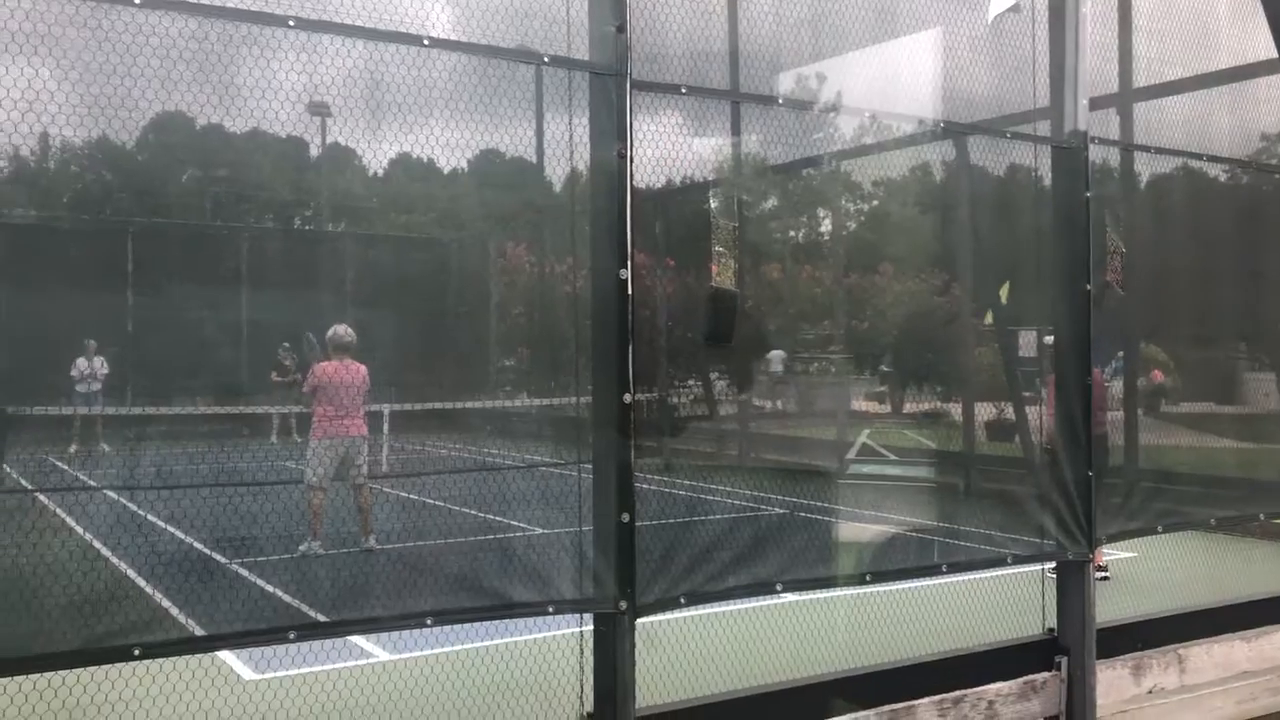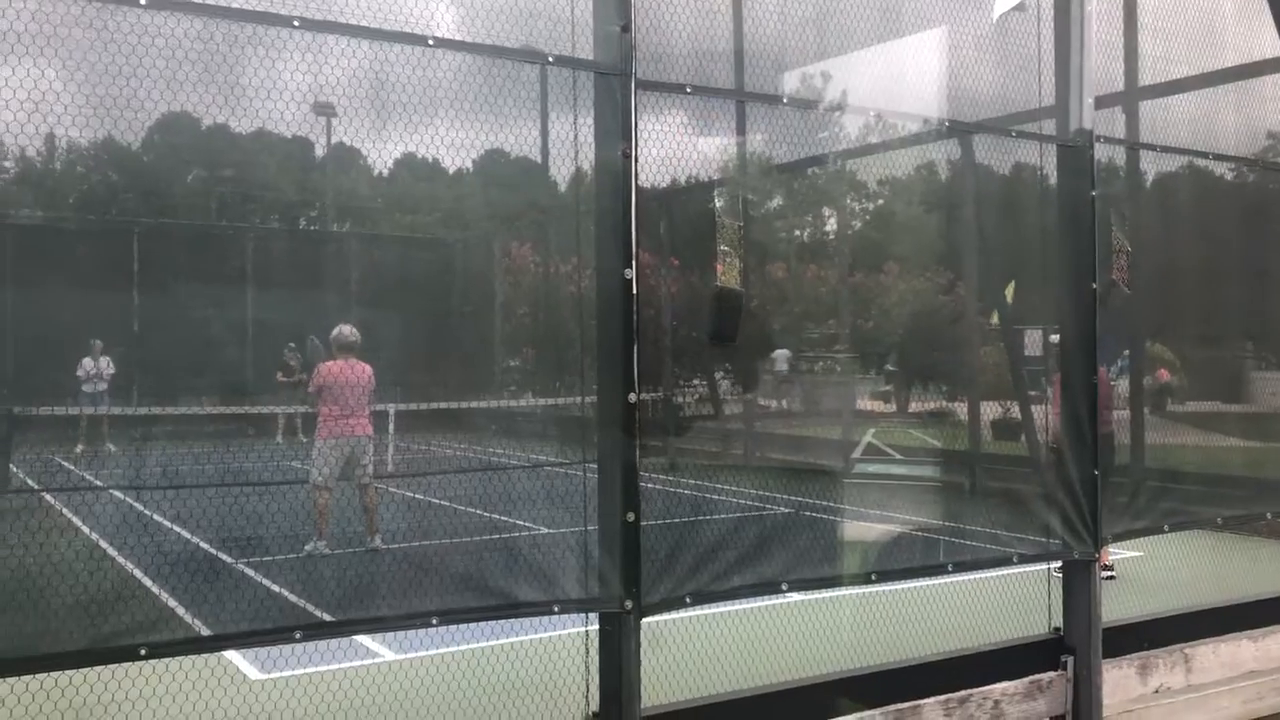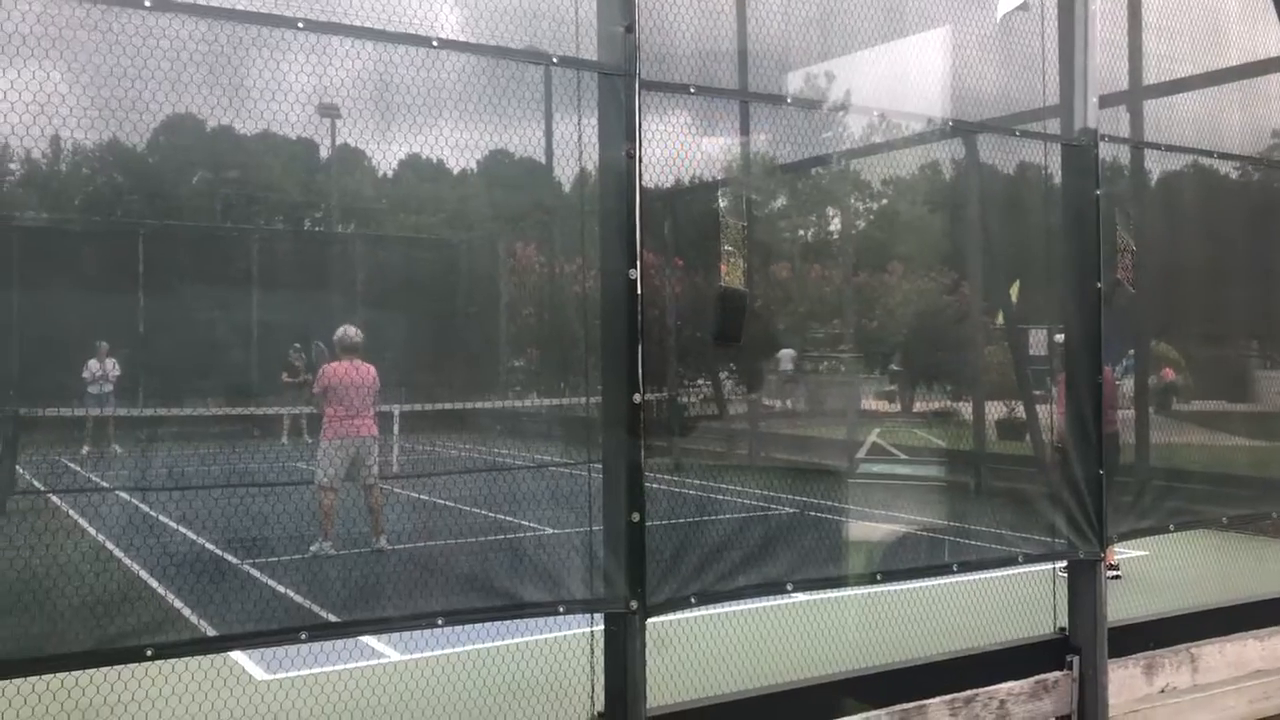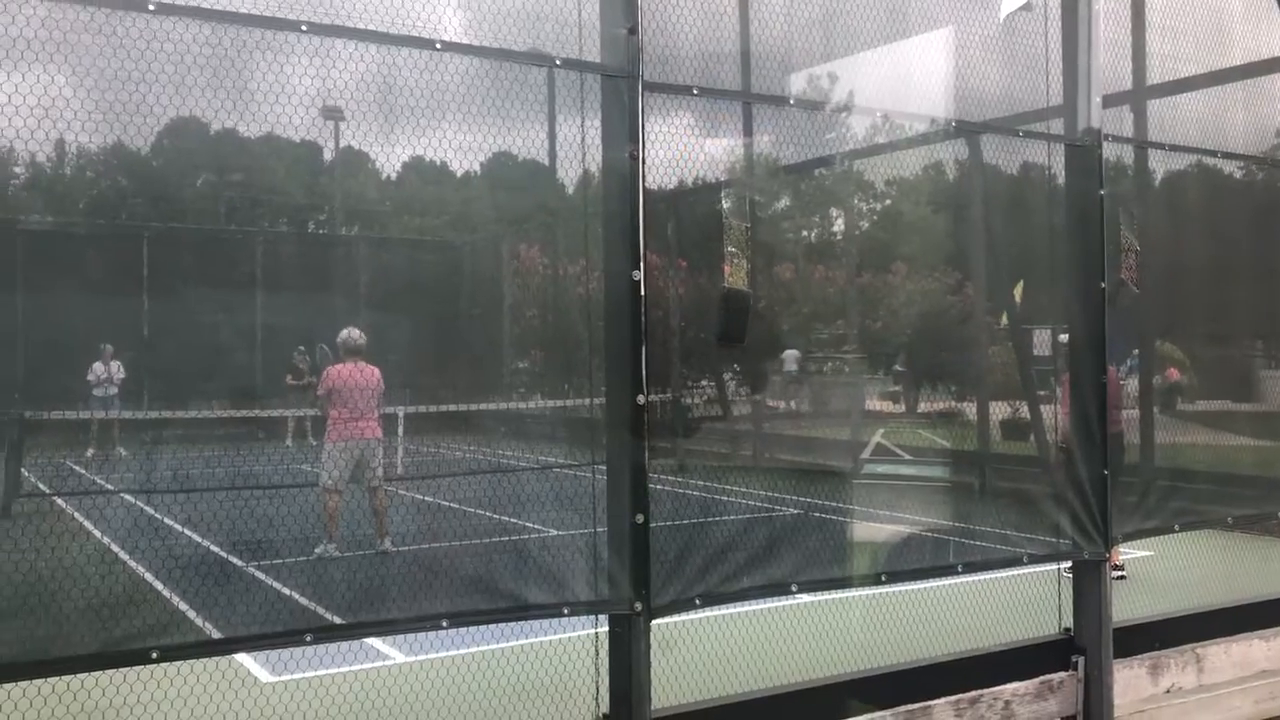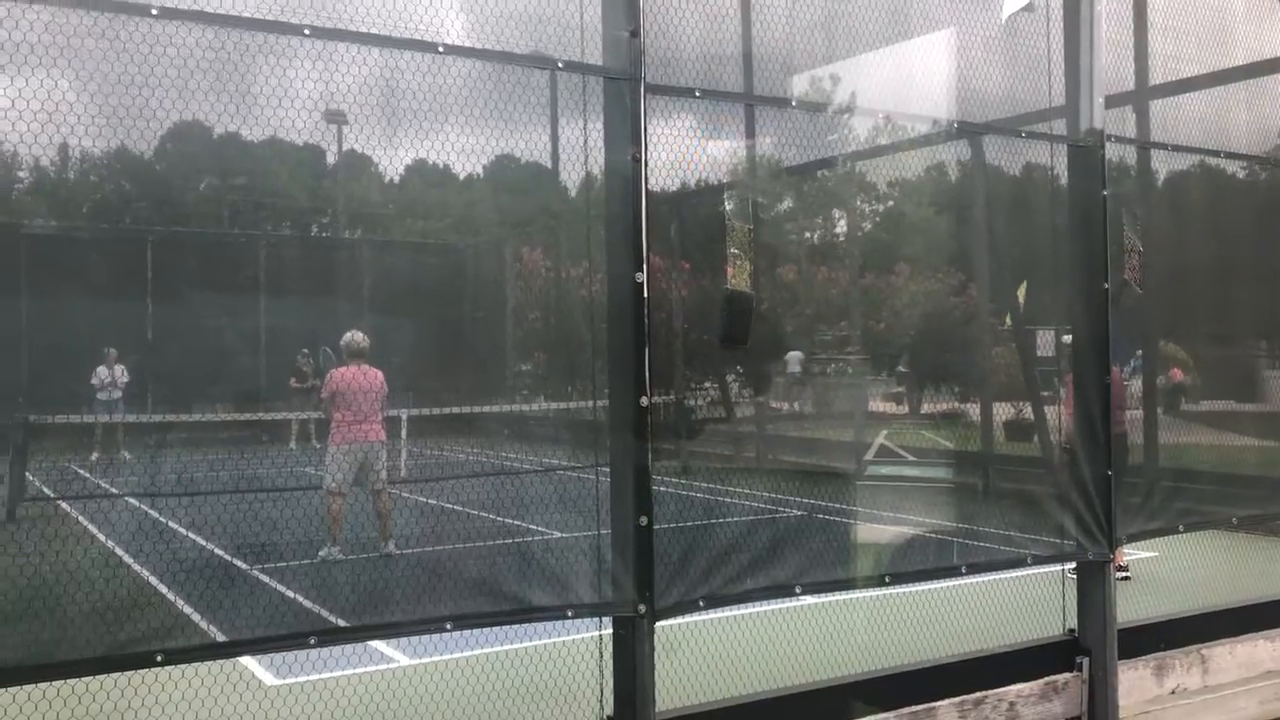
dt=0.1s
person 1, frame 1
left shoulder: (1059, 378)
right shoulder: (1096, 375)
left elbow: (1054, 417)
right elbow: (1102, 410)
left wrist: (1050, 444)
right hip: (1096, 443)
right ankle: (1098, 562)
person 1, frame 2
left shoulder: (1065, 377)
right shoulder: (1102, 374)
left elbow: (1060, 416)
right elbow: (1108, 408)
left wrist: (1055, 443)
right hip: (1102, 442)
right ankle: (1104, 561)
person 1, frame 3
left shoulder: (1069, 377)
right shoulder: (1107, 373)
left elbow: (1065, 416)
right elbow: (1113, 408)
left wrist: (1060, 443)
right hip: (1108, 441)
right ankle: (1109, 561)
person 1, frame 4
left shoulder: (1073, 376)
right shoulder: (1111, 373)
left elbow: (1069, 416)
right elbow: (1117, 408)
left wrist: (1064, 444)
right hip: (1112, 441)
right ankle: (1115, 561)
person 1, frame 5
right shoulder: (1115, 373)
left elbow: (1073, 416)
right elbow: (1121, 408)
left wrist: (1068, 445)
right hip: (1116, 442)
right ankle: (1119, 562)
person 2, frame 1
left shoulder: (319, 370)
right shoulder: (362, 371)
left elbow: (309, 400)
left hip: (326, 435)
right hip: (356, 434)
left knee: (316, 487)
right knee: (361, 485)
left ankle: (315, 541)
right ankle: (368, 537)
person 2, frame 2
left shoulder: (324, 370)
right shoulder: (367, 371)
left elbow: (315, 401)
left hip: (331, 435)
right hip: (361, 434)
left knee: (322, 487)
right knee: (367, 485)
left ankle: (320, 541)
right ankle: (374, 537)
person 2, frame 3
left shoulder: (328, 371)
right shoulder: (371, 371)
left elbow: (321, 404)
left hip: (336, 435)
right hip: (367, 434)
left knee: (327, 487)
right knee: (372, 486)
left ankle: (325, 542)
right ankle: (379, 537)
person 2, frame 4
left shoulder: (332, 373)
right shoulder: (375, 373)
left elbow: (325, 408)
left hip: (340, 438)
right hip: (371, 436)
left knee: (332, 489)
right knee: (377, 488)
left ankle: (330, 544)
right ankle: (383, 539)
person 2, frame 5
left shoulder: (335, 376)
right shoulder: (379, 376)
left elbow: (328, 410)
left hip: (344, 441)
right hip: (375, 439)
left knee: (335, 492)
right knee: (380, 491)
left ankle: (334, 546)
right ankle: (387, 542)
